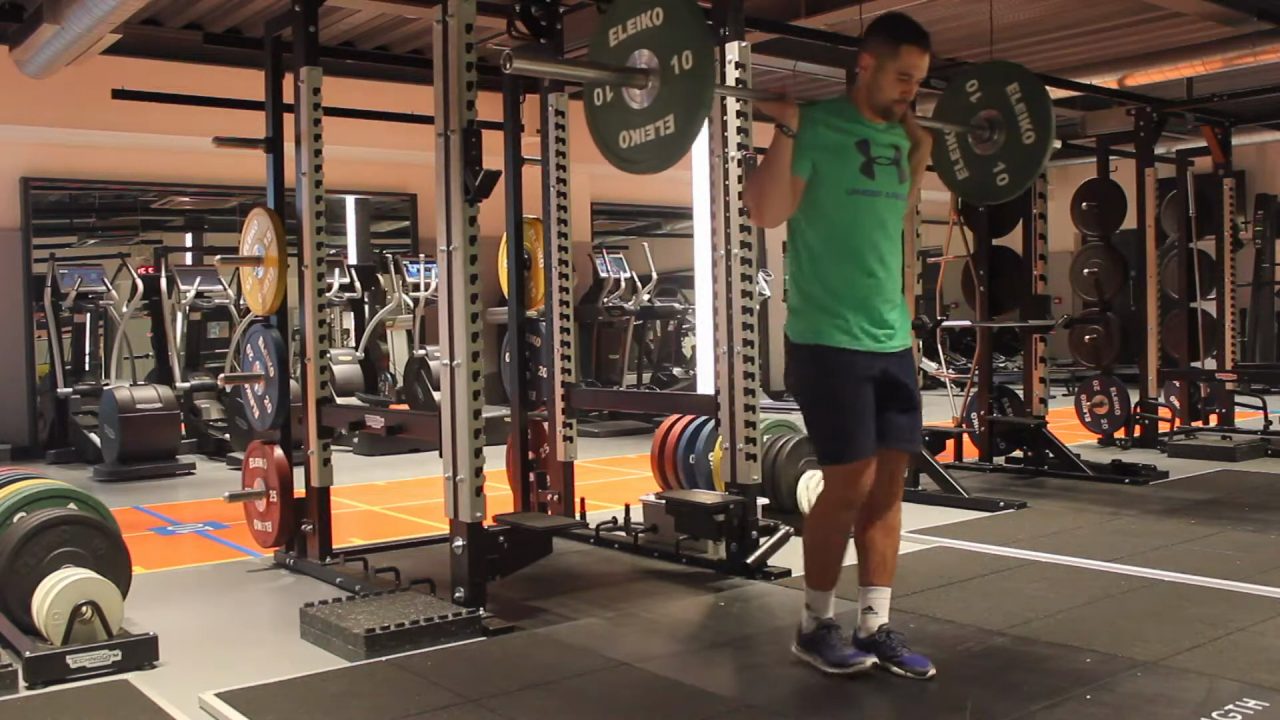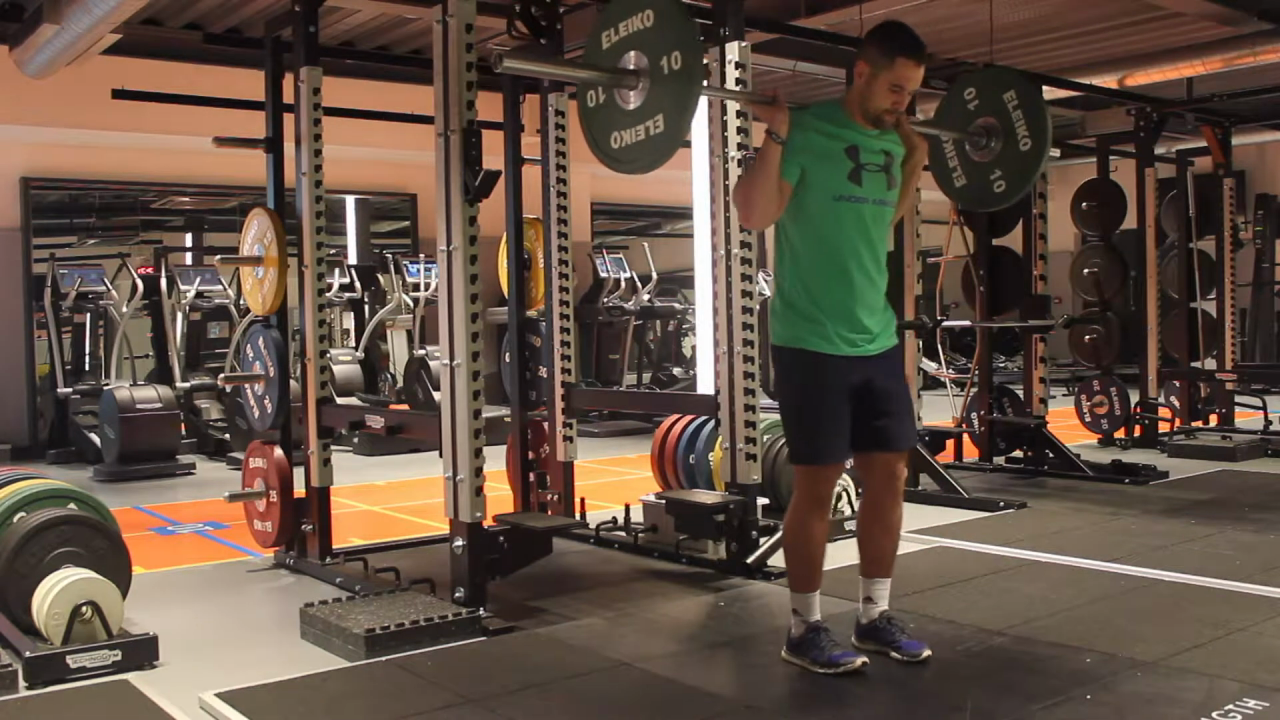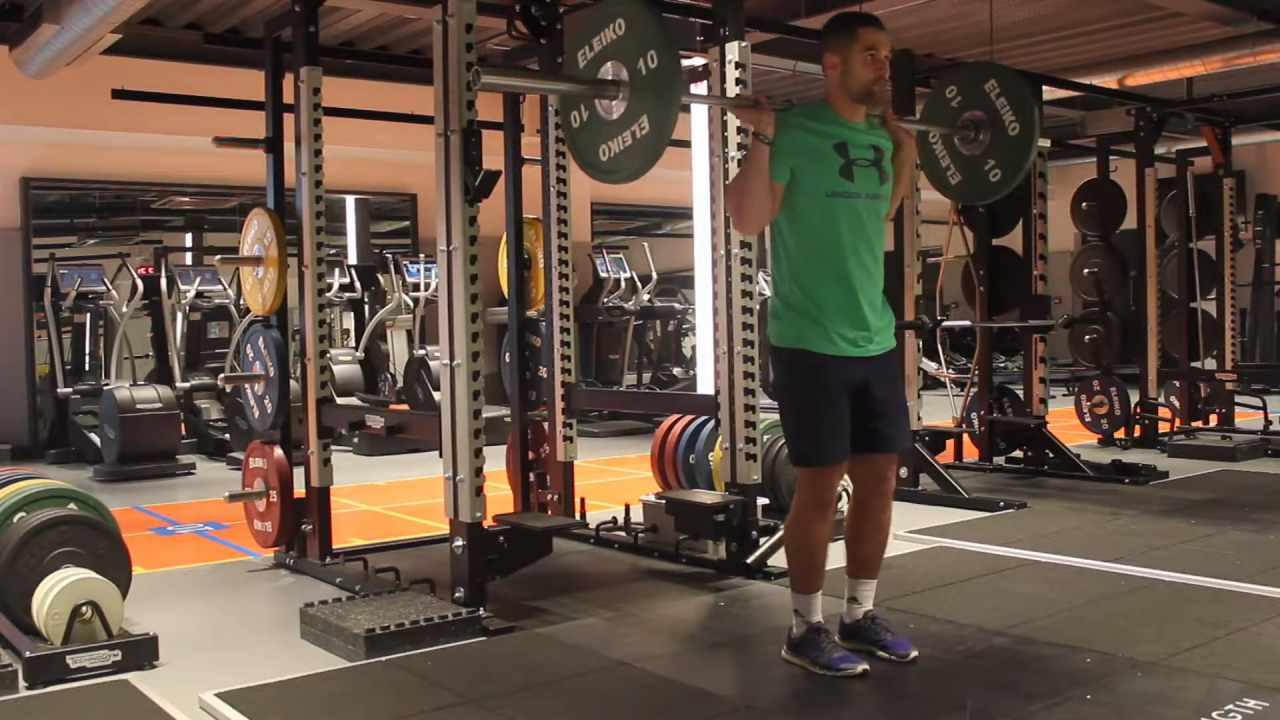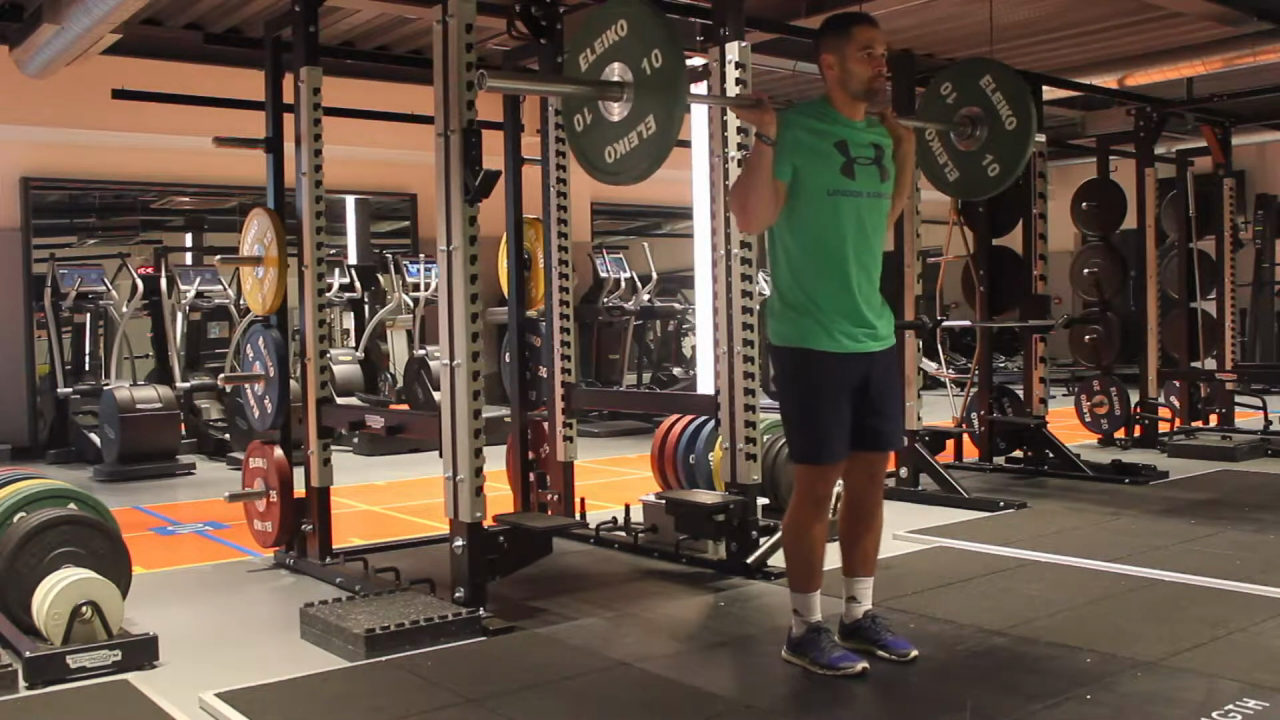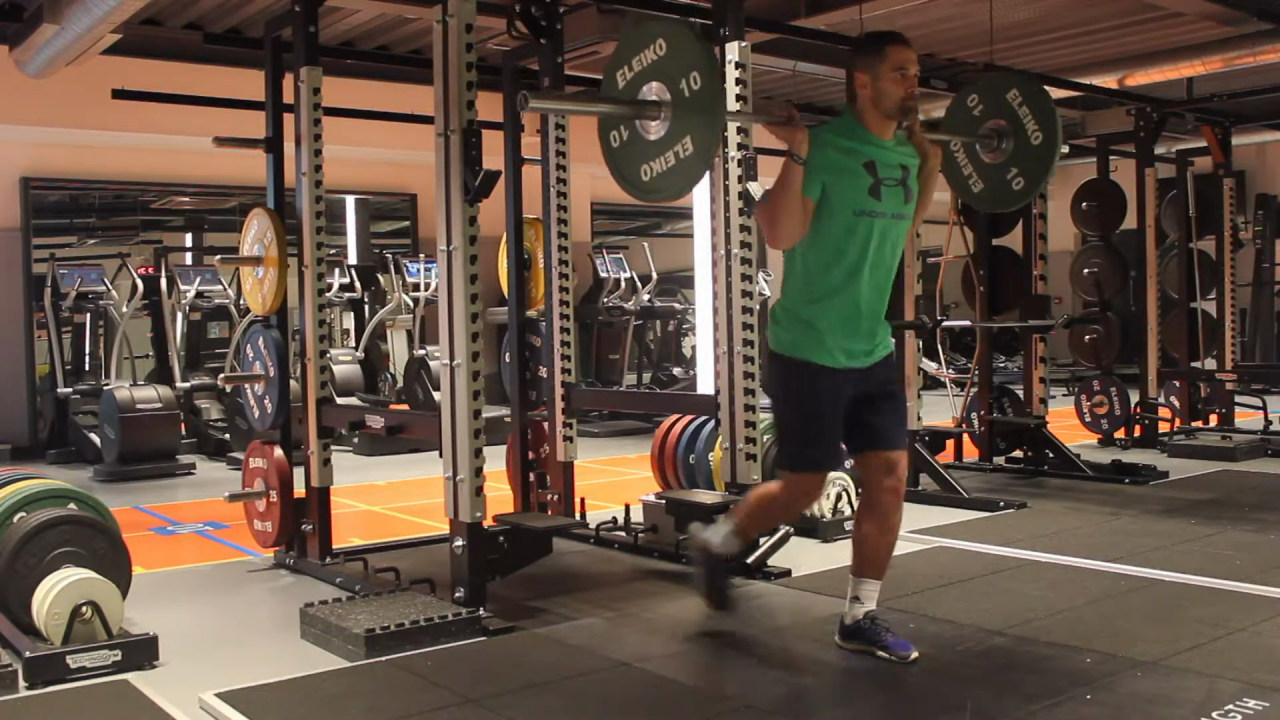
dt=1s
person 1, frame 1
left shoulder: (896, 136)
right shoulder: (818, 128)
right elbow: (767, 211)
left wrist: (921, 149)
right wrist: (785, 129)
left hip: (891, 338)
right hip: (828, 339)
left knee: (888, 485)
right knee: (852, 482)
left ankle: (874, 627)
right ankle: (817, 625)
person 1, frame 2
left shoulder: (890, 141)
right shoulder: (807, 130)
right elbow: (755, 214)
left wrist: (916, 157)
right wrist: (775, 132)
left hip: (877, 341)
right hip: (812, 343)
left knee: (889, 478)
right knee: (817, 484)
left ankle: (875, 616)
right ankle: (804, 628)
person 1, frame 3
left shoulder: (878, 138)
right shoulder: (795, 131)
right elbow: (748, 219)
left wrist: (905, 152)
right wrist: (761, 135)
left hip: (875, 340)
right hip: (811, 343)
left knee: (879, 480)
right knee: (821, 484)
left ankle: (860, 616)
right ankle: (806, 629)
person 1, frame 4
left shoulder: (878, 136)
right shoulder: (796, 129)
right elbow: (752, 218)
left wrist: (906, 149)
right wrist: (764, 135)
left hip: (874, 335)
right hip: (812, 340)
left knee: (869, 478)
right knee: (818, 482)
left ankle: (858, 615)
right ankle: (805, 628)
person 1, frame 5
left shoulder: (907, 151)
right shoulder: (828, 146)
right elbow: (780, 234)
left wrist: (929, 163)
right wrist: (796, 153)
left hip: (872, 347)
right hip: (809, 350)
left knee: (889, 478)
right knee: (801, 489)
left ankle: (861, 615)
right ankle: (714, 541)
